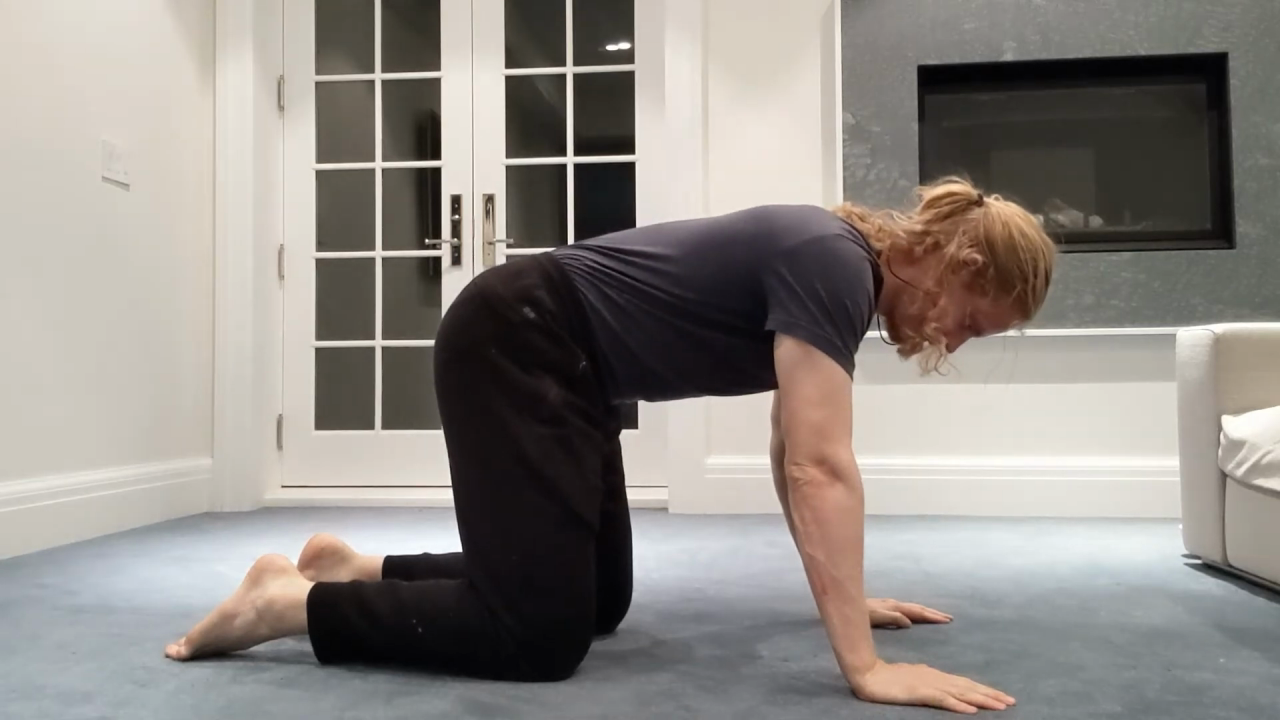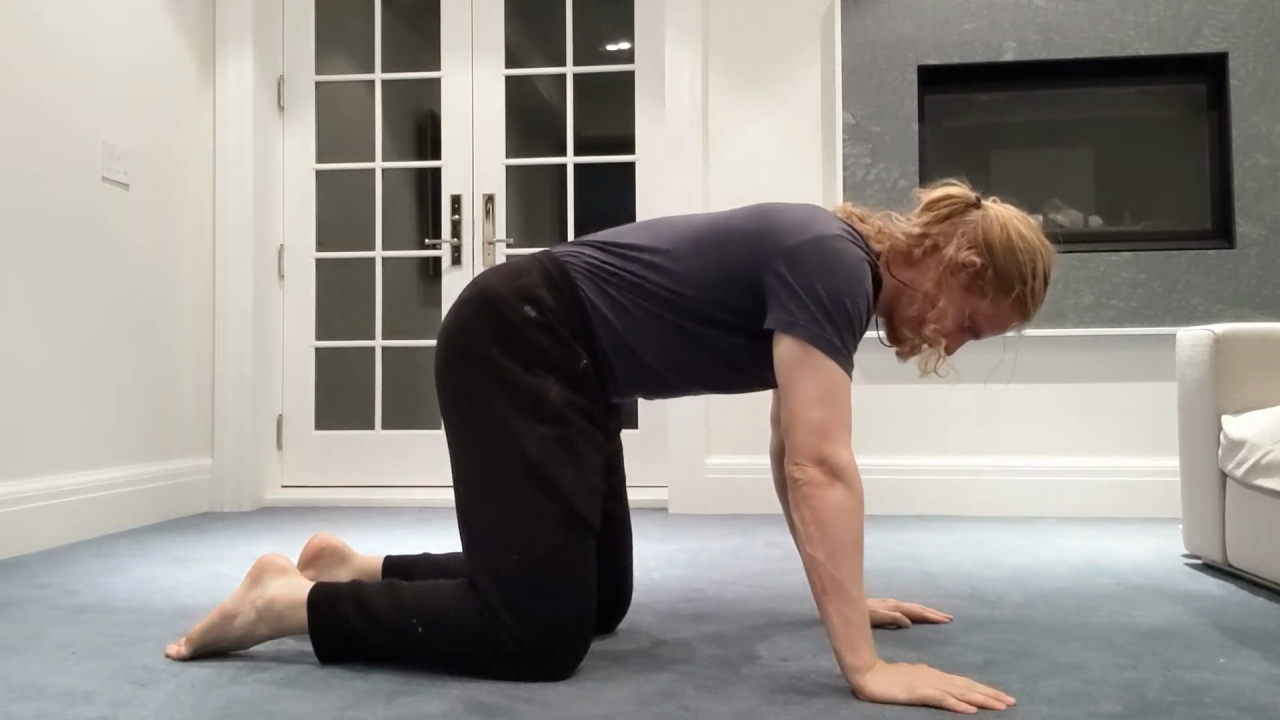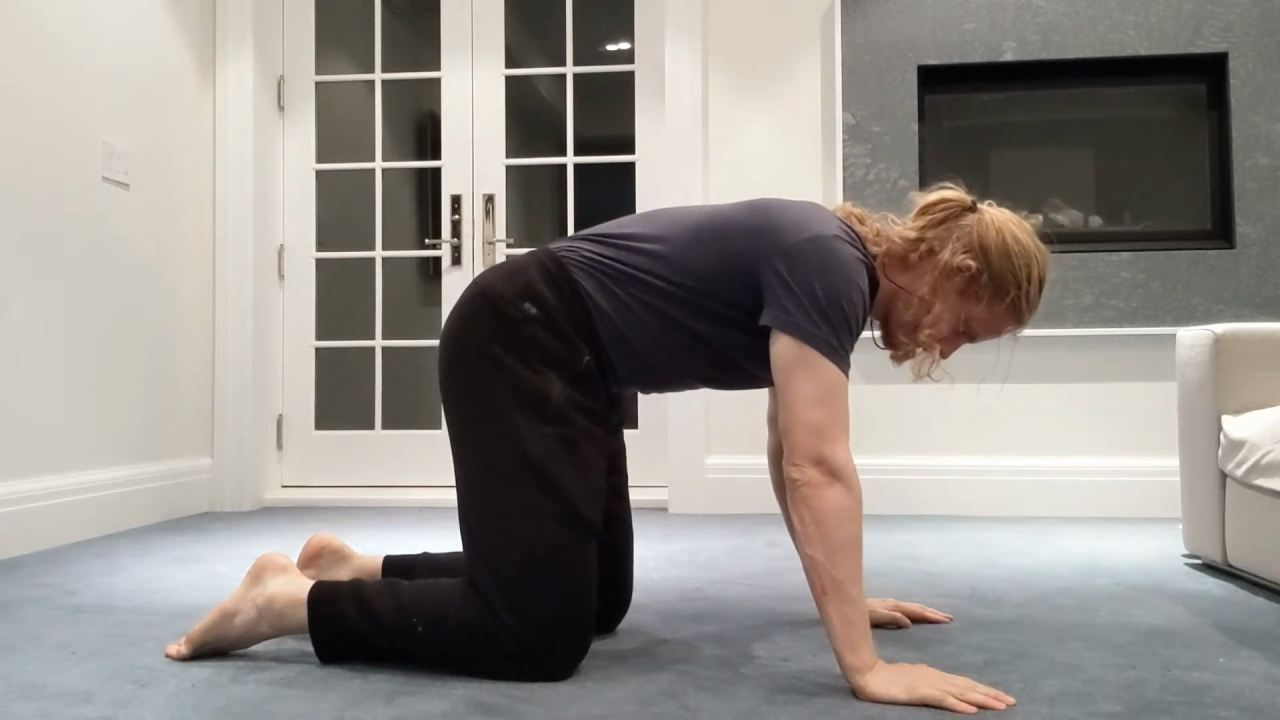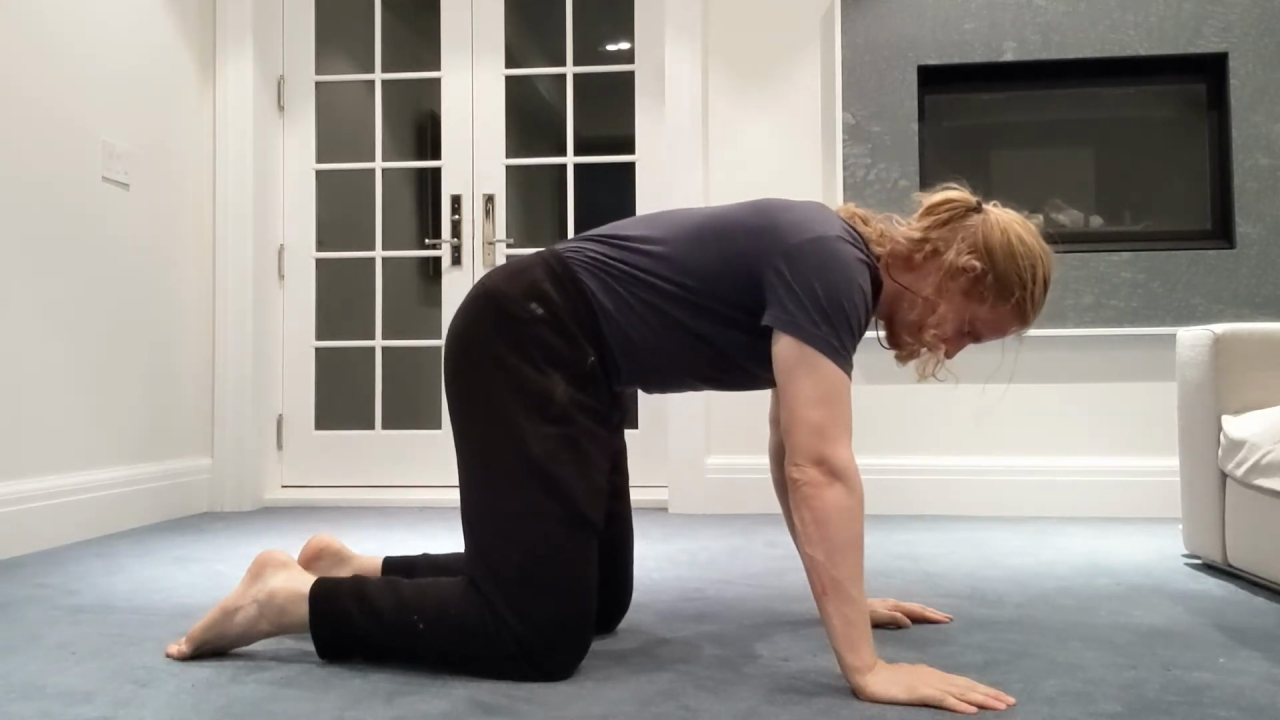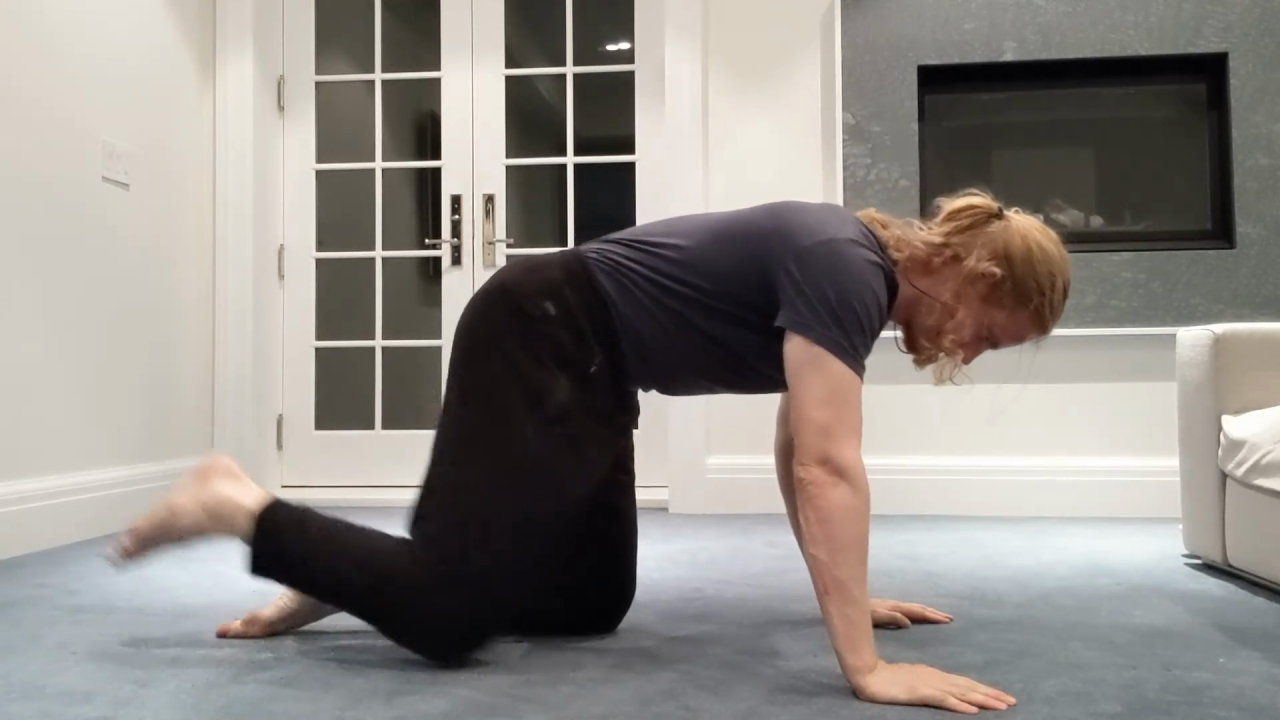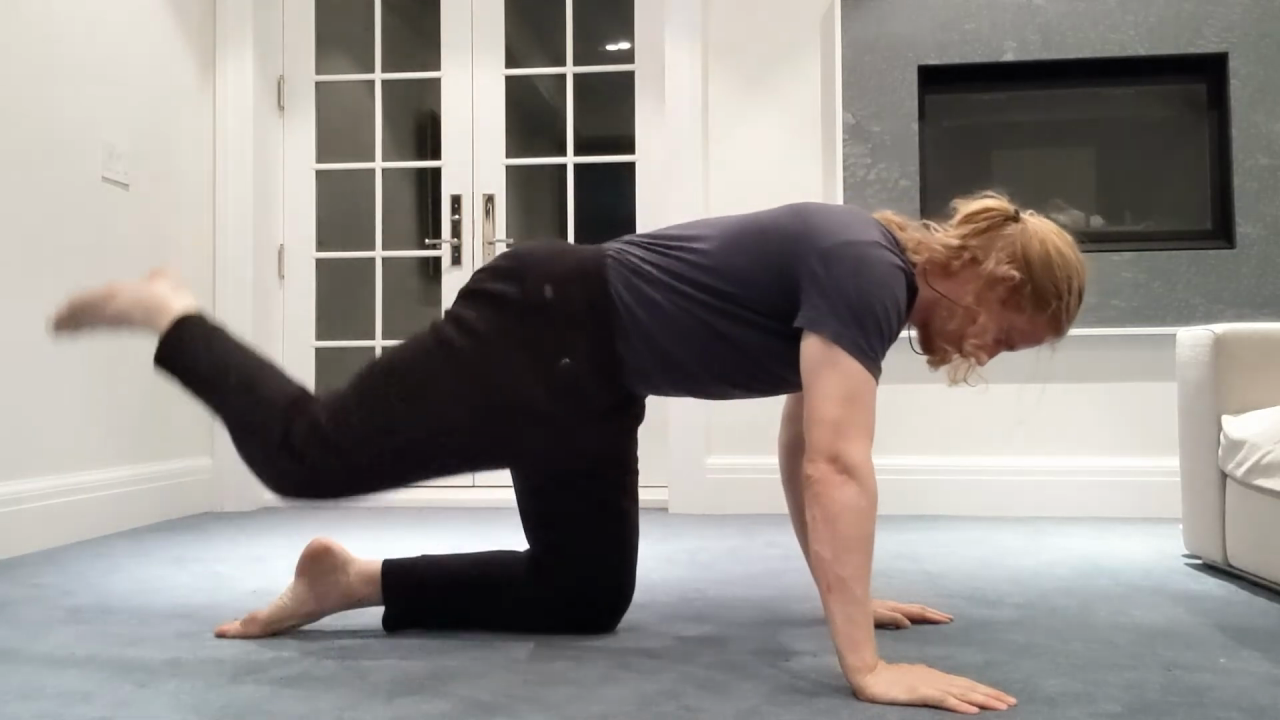
dt=0.4s
person 1, frame 1
left shoulder: (838, 271)
right shoulder: (832, 265)
left elbow: (793, 456)
right elbow: (821, 470)
left wrist: (847, 597)
left hip: (556, 364)
right hip: (512, 347)
left knee: (598, 599)
right knee: (542, 632)
left ankle: (355, 567)
right ankle: (289, 601)
person 1, frame 2
left shoulder: (838, 273)
right shoulder: (830, 265)
left elbow: (791, 457)
right elbow: (821, 470)
left wrist: (845, 596)
left hip: (561, 364)
right hip: (515, 346)
left knee: (600, 599)
right knee: (543, 632)
left ankle: (354, 567)
right ankle: (288, 600)
person 1, frame 3
left shoulder: (835, 271)
right shoulder: (826, 265)
left elbow: (790, 456)
right elbow: (819, 470)
left wrist: (846, 596)
left hip: (567, 361)
right hip: (519, 344)
left knee: (598, 600)
right knee: (543, 633)
left ankle: (356, 568)
right ankle: (290, 600)
person 1, frame 4
left shoulder: (839, 273)
right shoulder: (828, 265)
left elbow: (791, 457)
right elbow: (820, 470)
left wrist: (845, 595)
left hip: (572, 362)
right hip: (524, 343)
left knee: (597, 600)
right knee: (542, 632)
left ankle: (354, 569)
right ankle: (293, 595)
person 1, frame 5
left shoulder: (855, 272)
right shoulder: (844, 269)
left elbow: (798, 455)
right elbow: (829, 469)
left wrist: (846, 595)
left hip: (583, 369)
right hip: (537, 342)
left knee: (590, 602)
right knee: (457, 609)
left ankle: (324, 569)
right ankle: (238, 509)
person 1, frame 6
left shoulder: (865, 272)
right shoulder: (864, 271)
left elbow: (800, 452)
right elbow: (836, 468)
left wrist: (847, 595)
left hip: (589, 381)
right hip: (544, 333)
left knee: (585, 598)
right knee: (313, 451)
left ankle: (351, 577)
right ankle: (166, 315)
